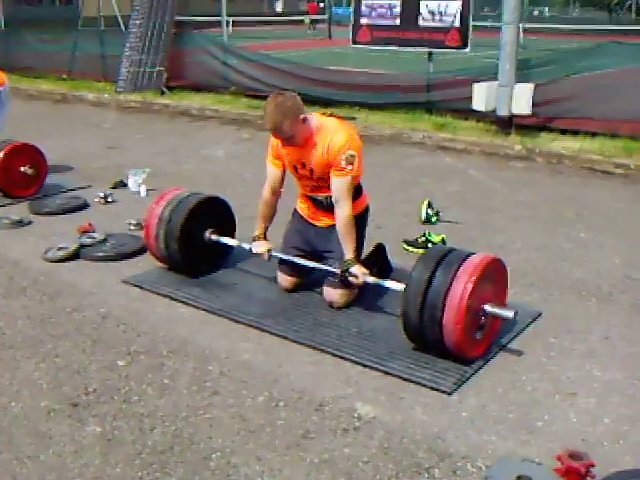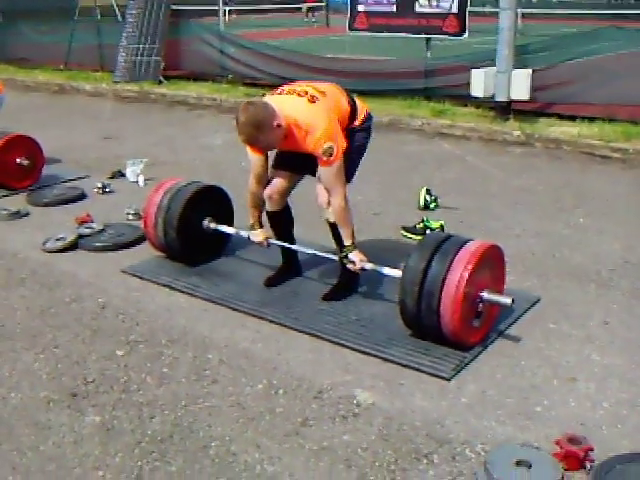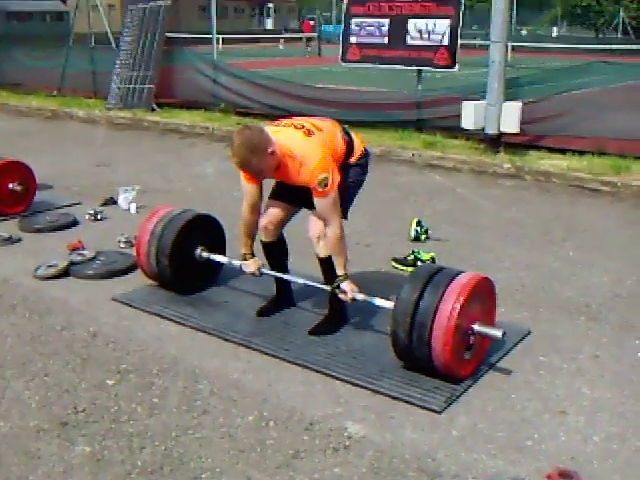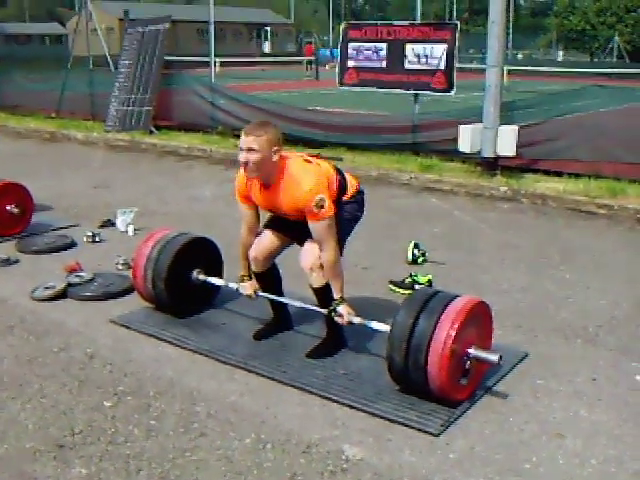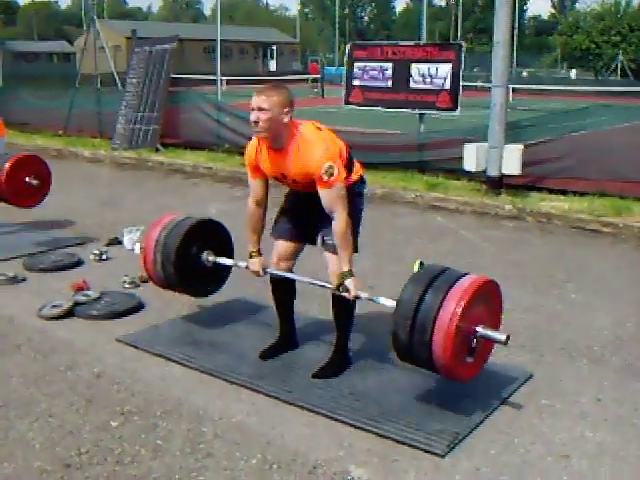
dt=1s
person 1, frame 1
left shoulder: (339, 140)
right shoulder: (280, 138)
left elbow: (342, 205)
right elbow: (271, 190)
left wrist: (351, 261)
right wrist: (260, 236)
left hip: (344, 218)
right hip: (307, 214)
left knee: (336, 297)
right knee: (287, 283)
left ankle: (375, 259)
right ankle: (323, 260)
person 1, frame 2
left shoulder: (317, 128)
right shoulder: (259, 122)
left elbow: (336, 194)
right elbow: (257, 179)
left wrist: (350, 247)
right wrist: (255, 225)
left hip: (351, 124)
left knee: (325, 199)
right knee: (273, 193)
left ankle: (348, 274)
right ankle: (290, 262)
person 1, frame 3
left shoulder: (312, 160)
right shoulder: (254, 153)
left elbow: (333, 224)
right elbow: (250, 208)
left wrist: (342, 277)
right wrist: (247, 255)
left hip: (348, 161)
left knee: (317, 232)
right knee: (268, 223)
left ankle: (337, 309)
right ankle: (283, 293)
person 1, frame 4
left shoulder: (306, 184)
right shoulder: (245, 180)
left elbow: (328, 248)
right elbow: (248, 229)
left wrist: (339, 301)
right wrist: (245, 277)
left hip: (343, 201)
left knee: (310, 262)
right knee: (258, 254)
left ankle: (335, 334)
right ankle: (281, 317)
person 1, frame 5
left shoulder: (317, 149)
right shoulder: (255, 149)
left elbow: (338, 215)
right elbow: (256, 202)
left wrist: (348, 273)
right wrist: (254, 252)
left hip: (344, 189)
right hip: (302, 192)
left knee: (335, 271)
right knee: (279, 261)
left ankle: (341, 352)
right ankle: (287, 335)
